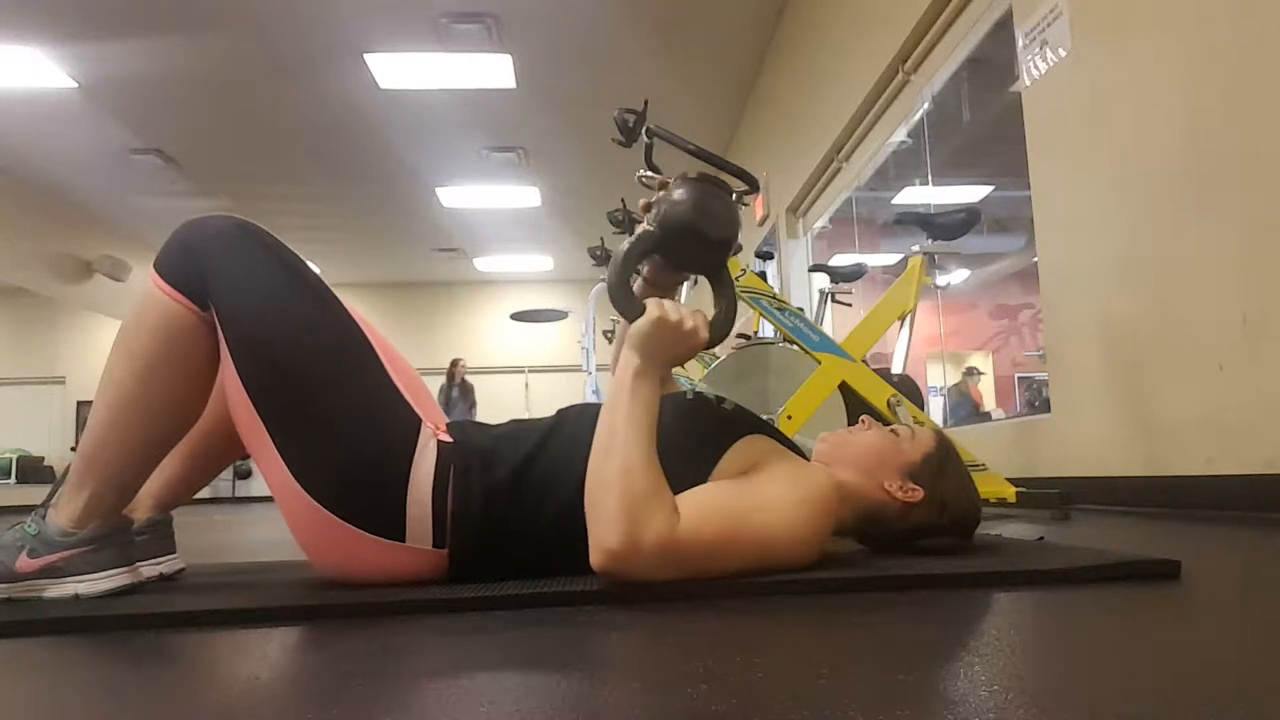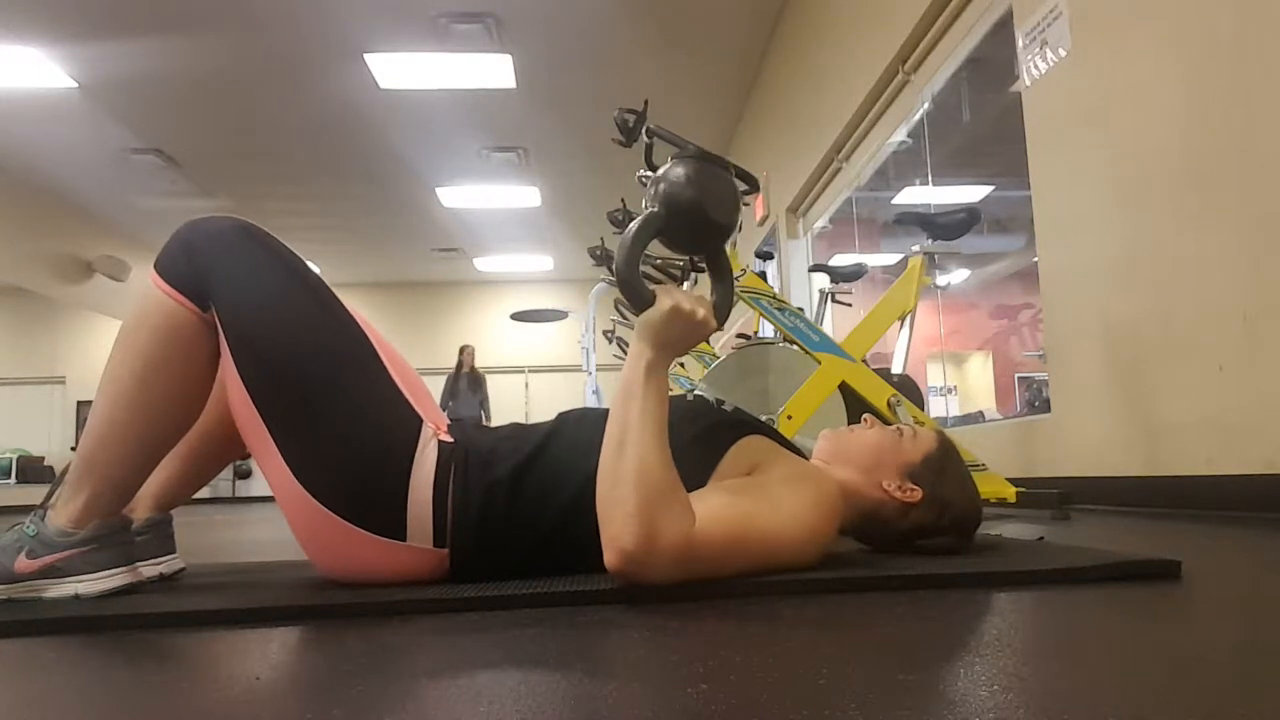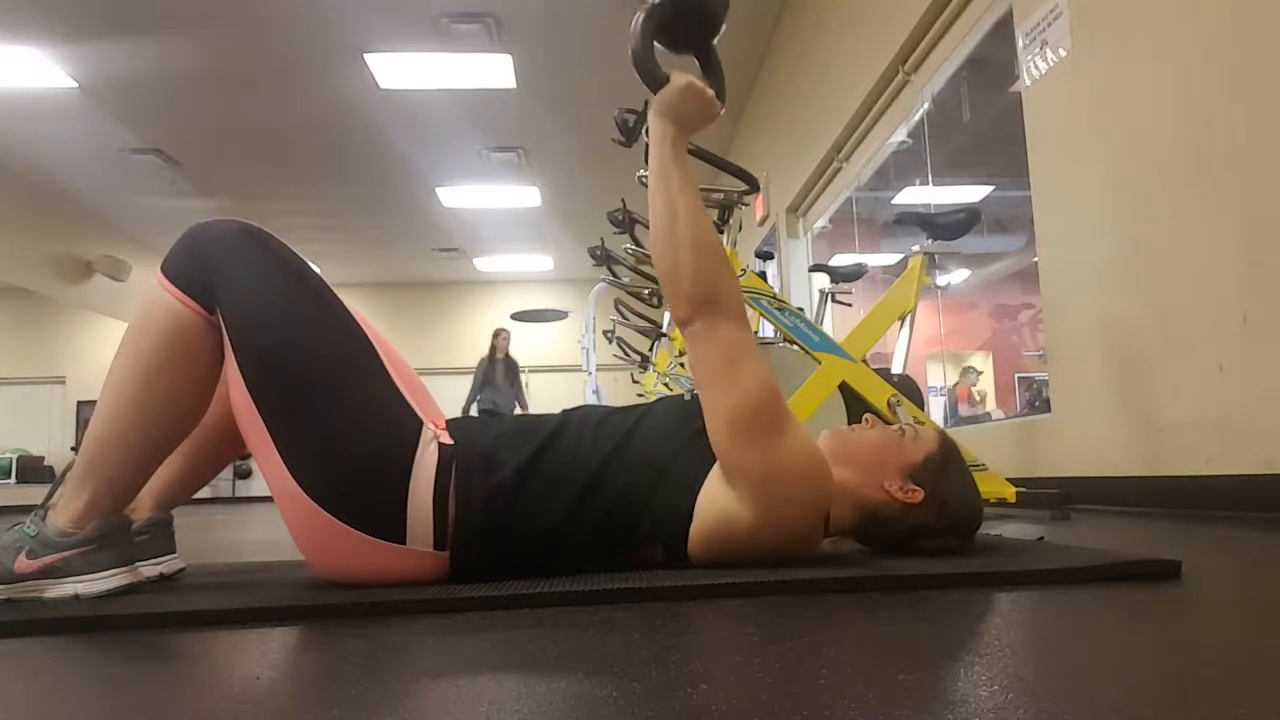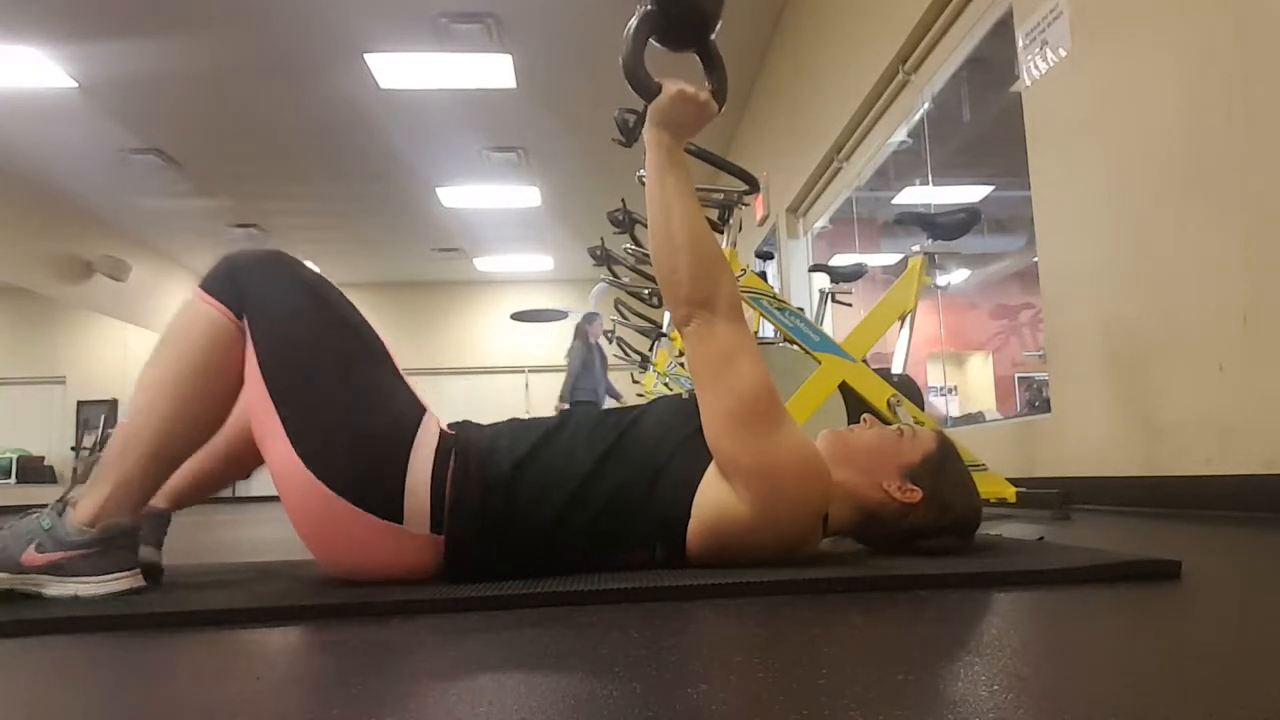
dt=1s
person 1, frame 1
left shoulder: (799, 503)
right shoulder: (782, 475)
left elbow: (621, 542)
right elbow: (639, 412)
left wrist: (643, 364)
right wrist: (657, 283)
left hip: (410, 507)
right hip: (442, 472)
left knee: (211, 252)
right knee: (256, 337)
right ankle: (124, 524)
person 1, frame 2
left shoulder: (803, 504)
right shoulder: (788, 479)
left elbow: (633, 544)
left wrist: (647, 355)
left hip: (409, 505)
right hip: (444, 477)
left knee: (212, 252)
right knee: (253, 339)
right ankle: (127, 522)
person 1, frame 3
left shoulder: (790, 494)
right shoulder: (777, 491)
left elbow: (702, 307)
right elbow: (707, 313)
left wrist: (669, 139)
left hip: (407, 506)
right hip: (442, 477)
left knee: (221, 256)
right knee: (249, 335)
right ankle: (125, 524)
person 1, frame 4
left shoulder: (787, 490)
right shoulder: (781, 507)
left elbow: (704, 309)
left wrist: (665, 145)
left hip: (412, 503)
right hip: (442, 503)
left knee: (255, 280)
right knee: (276, 370)
left ankle: (87, 531)
right ankle: (133, 519)
